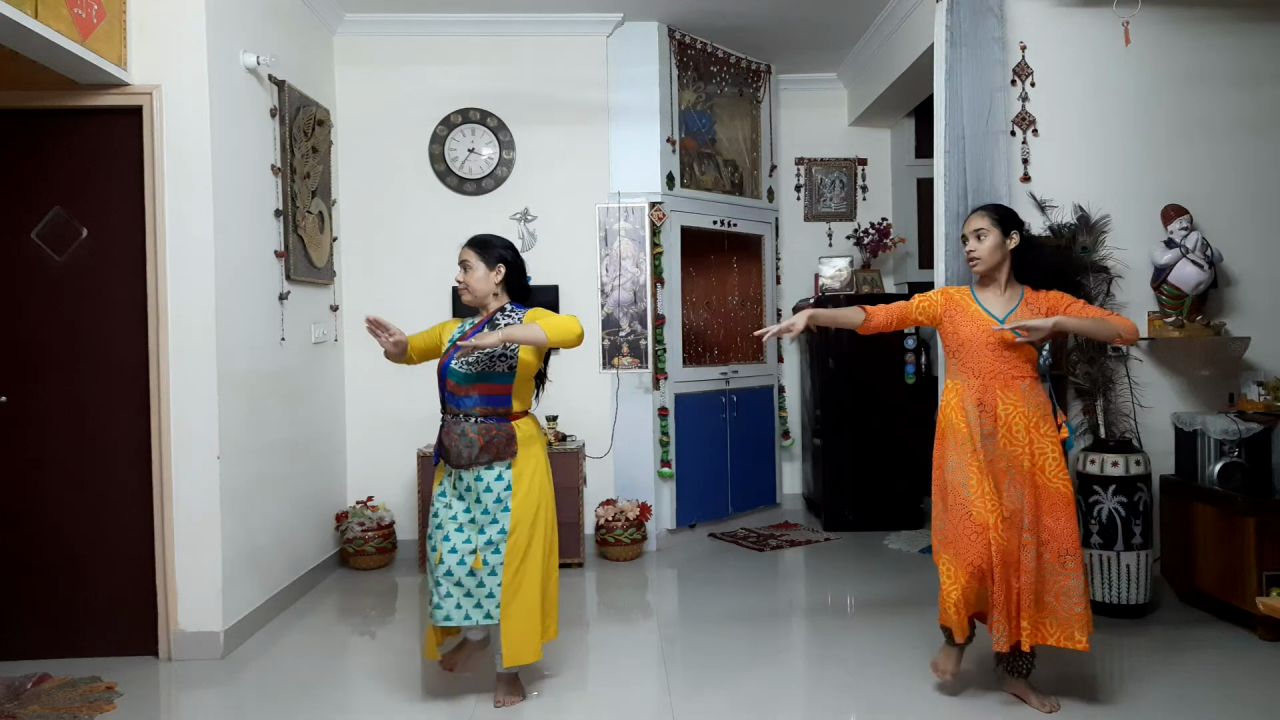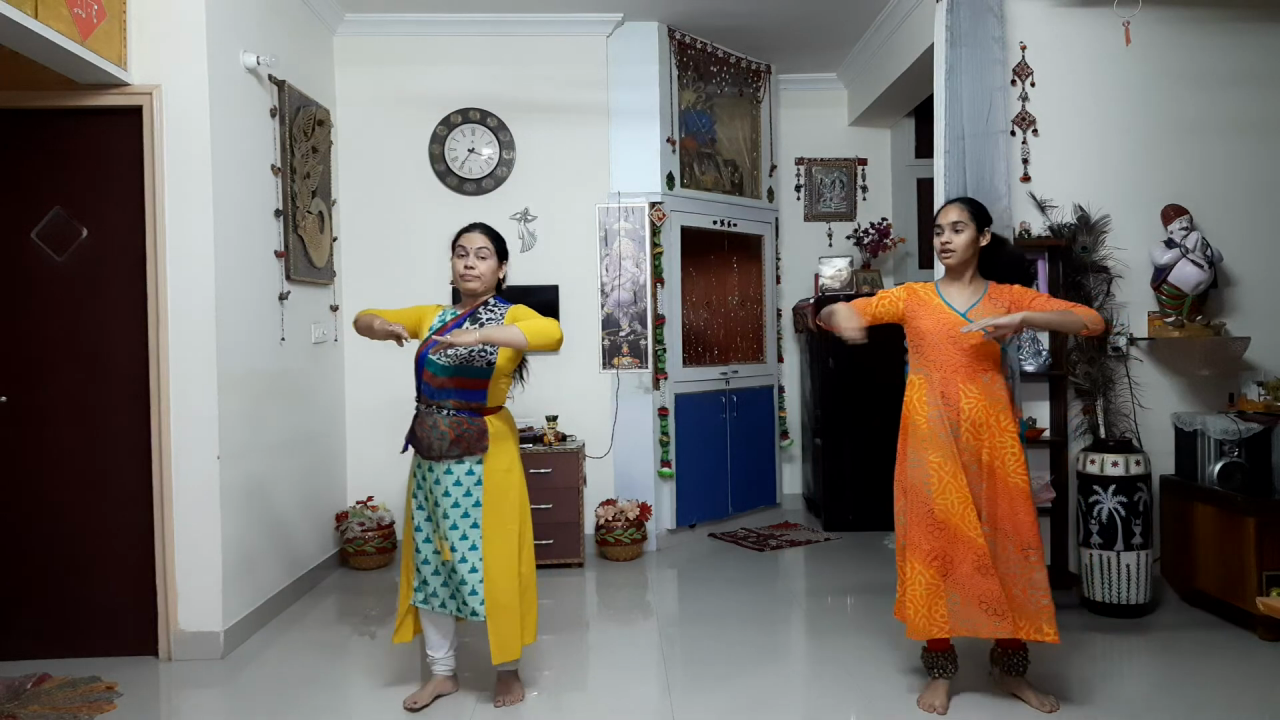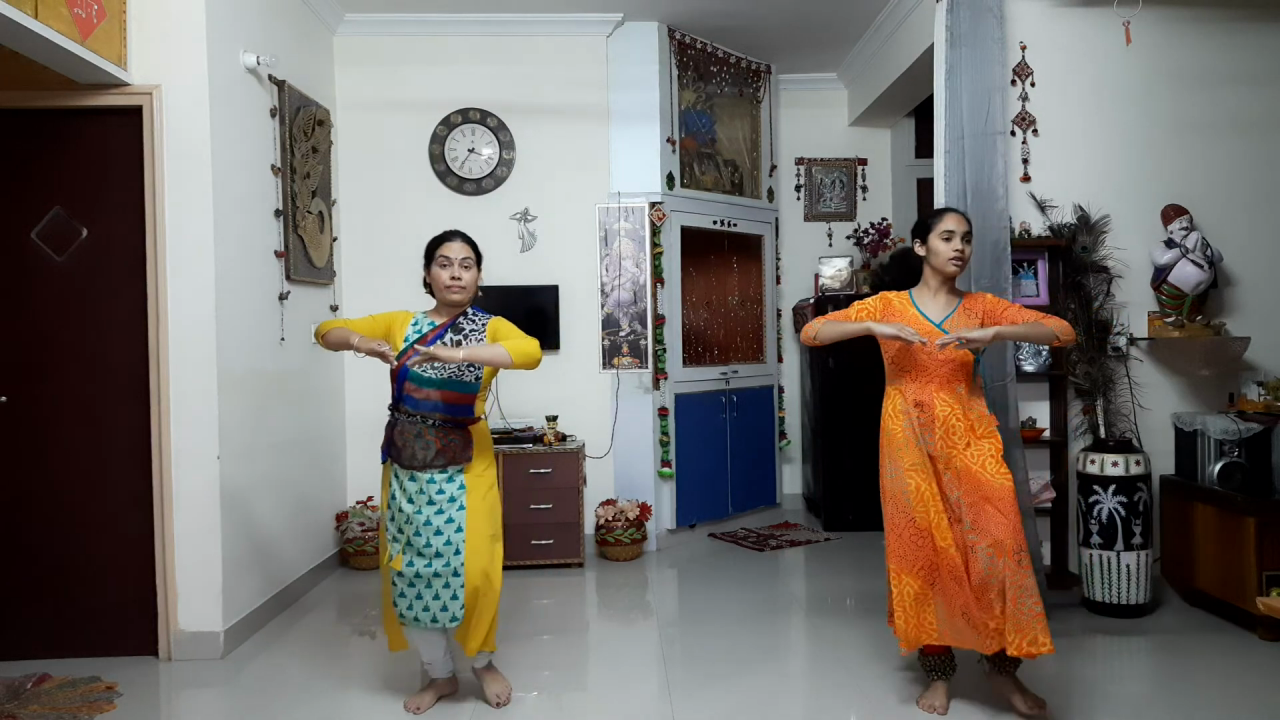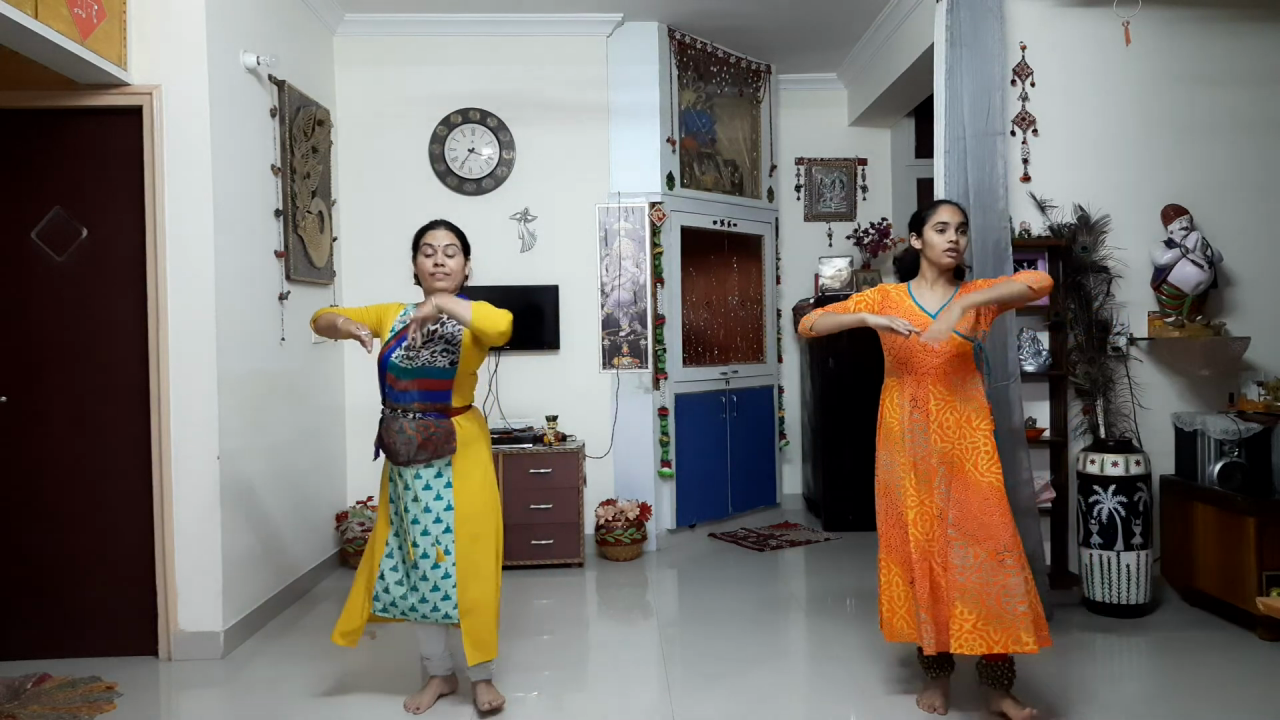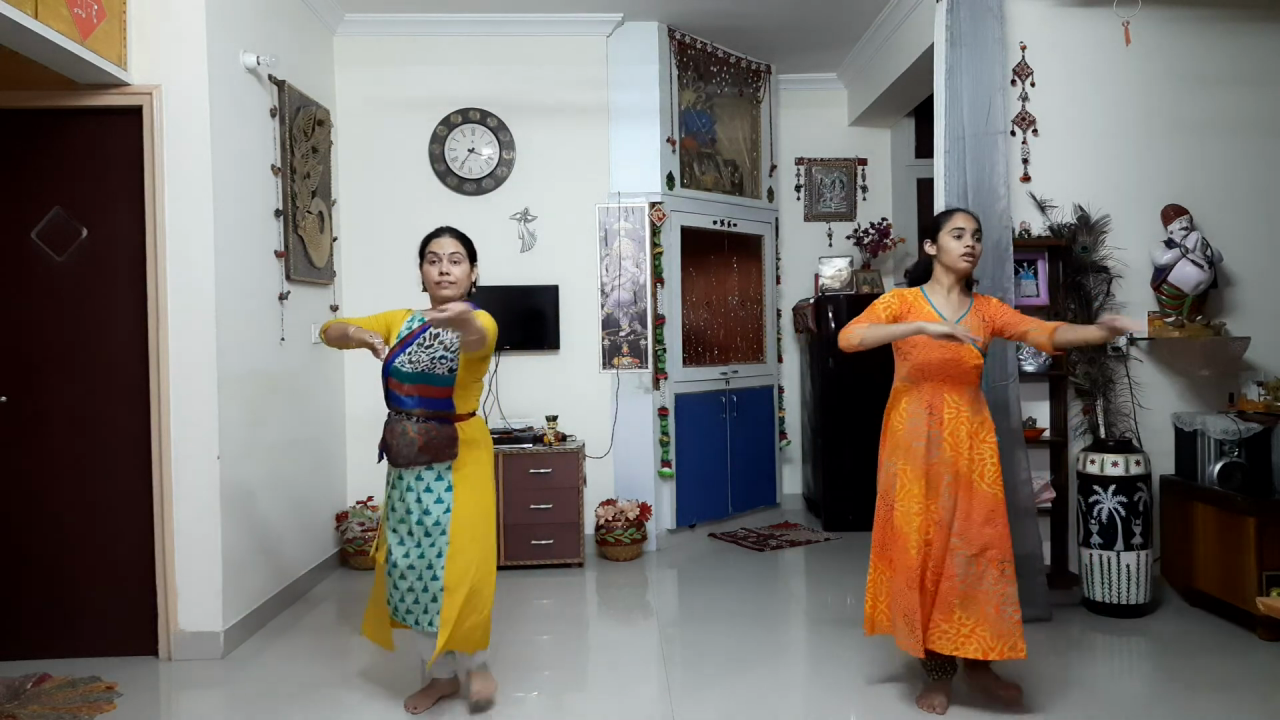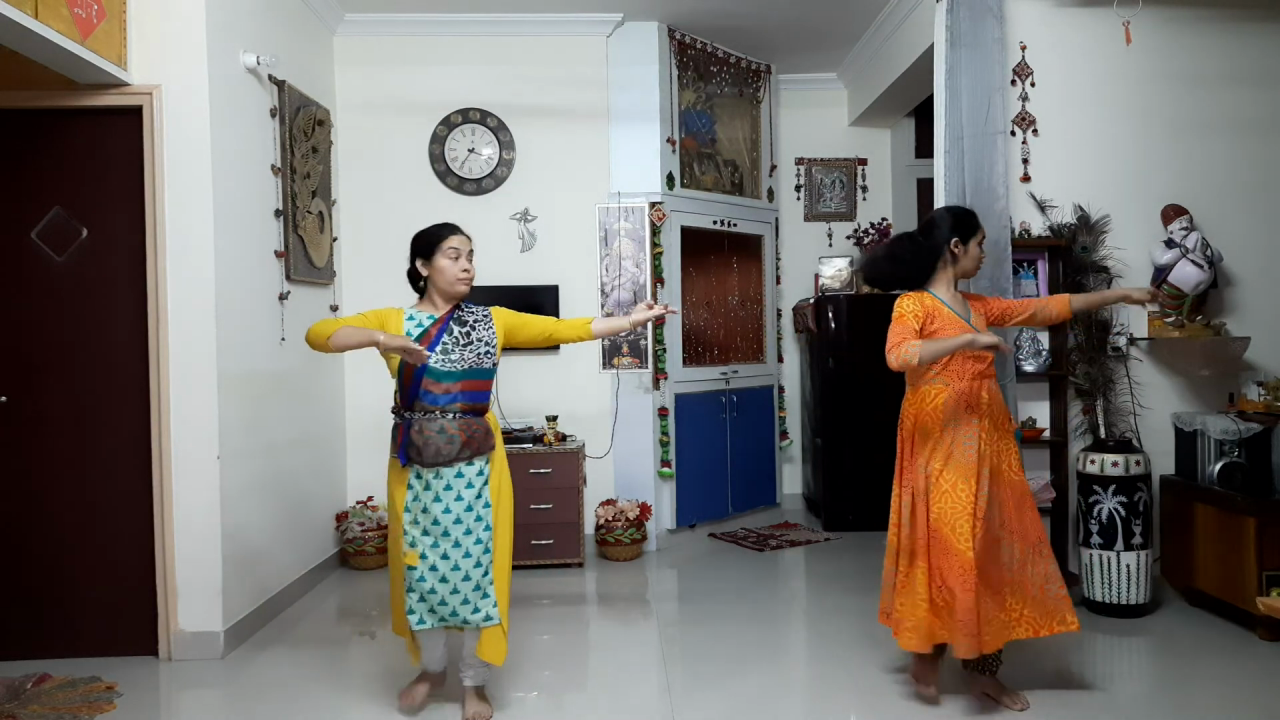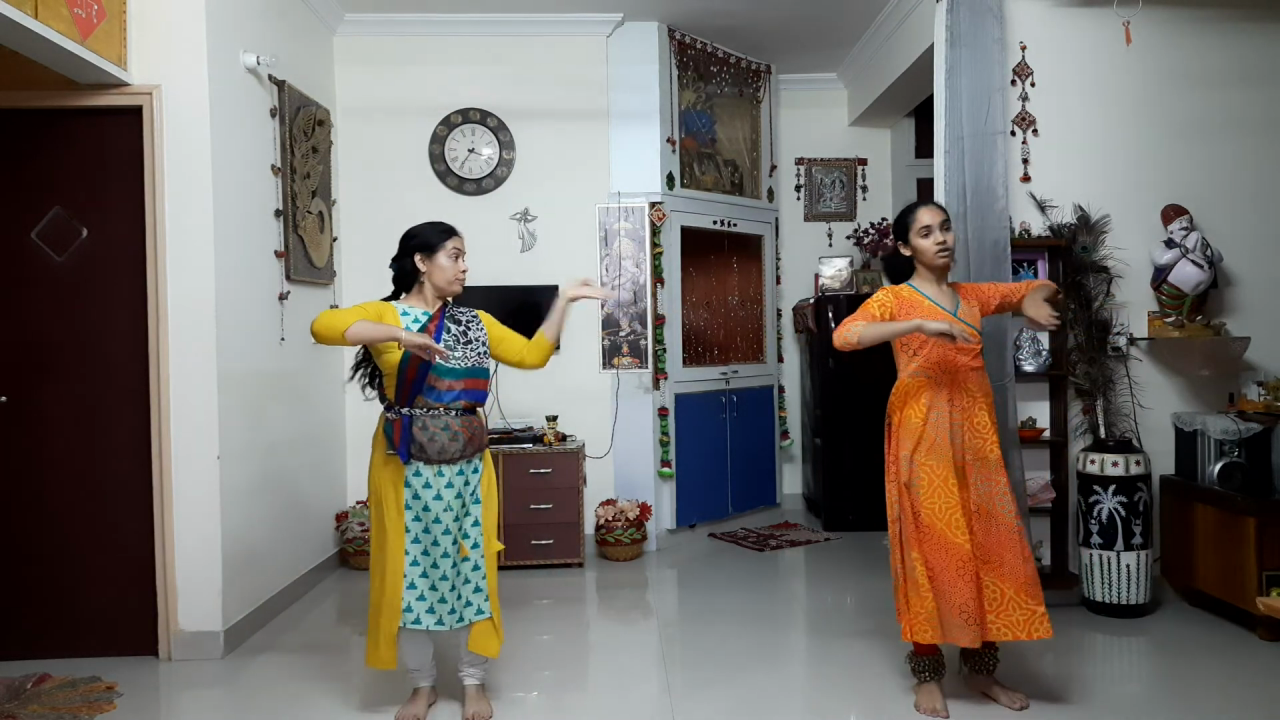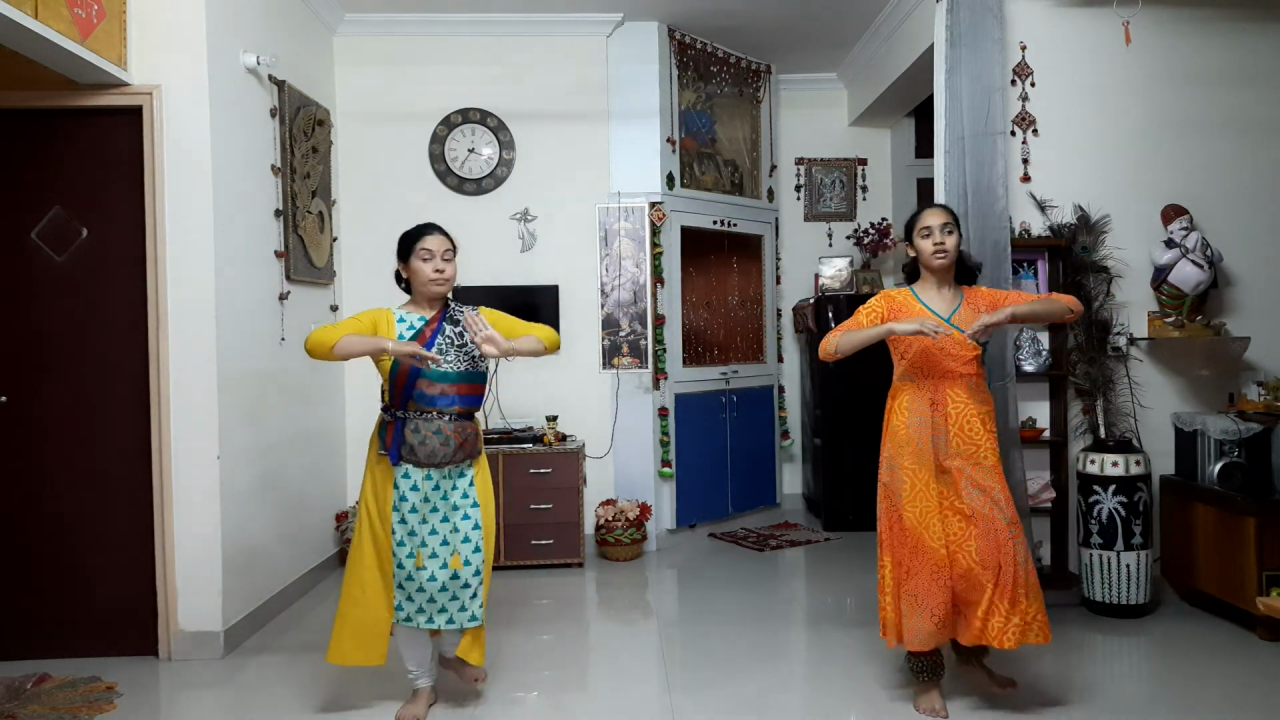
dt=0.4s
person 1, frame 1
left shoulder: (1047, 302)
right shoulder: (947, 301)
left elbow: (1127, 331)
right elbow: (876, 317)
left wrist: (1056, 324)
right wrist: (810, 315)
left hip: (1028, 439)
right hip: (966, 438)
left knee: (1037, 546)
right knee: (969, 548)
left ankle: (1014, 668)
right ankle: (954, 633)
person 1, frame 2
left shoulder: (1009, 297)
right shoulder: (911, 296)
left elbow: (1093, 323)
right elbow: (834, 313)
left wrist: (1022, 318)
right wrist: (843, 311)
left hip: (990, 433)
right hip: (929, 435)
left knee: (1006, 541)
right knee: (934, 543)
left ankle: (1009, 668)
right ankle: (940, 671)
person 1, frame 3
left shoulder: (981, 306)
right shoulder: (885, 305)
left elbow: (1062, 332)
right elbow: (811, 332)
left wrist: (991, 333)
right wrist: (873, 328)
left hip: (970, 441)
right hip: (908, 444)
left knee: (996, 548)
right knee: (922, 553)
left ankle: (1004, 668)
right ankle: (938, 673)
person 1, frame 4
left shoulder: (977, 295)
right shoulder: (885, 297)
left elbow: (1040, 284)
right elbow: (809, 325)
left wrist: (966, 300)
right wrist: (868, 319)
left hip: (966, 434)
right hip: (907, 438)
left knee: (983, 542)
right knee: (918, 545)
right ankle: (937, 671)
person 1, frame 5
left shoulder: (987, 309)
right shoulder: (901, 300)
left elbow: (1046, 334)
right elbow: (848, 338)
left wrist: (1103, 330)
right wrist: (919, 326)
left hip: (969, 439)
right hip: (913, 439)
left knee: (977, 544)
right knee: (918, 546)
left ankle: (978, 663)
right ankle: (938, 670)
person 1, frame 6
left shoulder: (978, 304)
right shoulder: (914, 305)
left elbow: (1044, 309)
right elbow: (898, 356)
left wrist: (1115, 296)
right wrist: (970, 340)
left hip: (988, 438)
right hip: (937, 442)
left knee: (997, 546)
right knee: (947, 550)
left ankle: (981, 668)
right ankle: (926, 647)
person 1, frame 7
left shoulder: (973, 295)
right shoulder: (894, 299)
left elbow: (1039, 286)
right elbow: (844, 336)
left wrist: (1035, 299)
right wrist: (919, 325)
left hip: (976, 434)
right hip: (923, 435)
left knee: (991, 544)
right knee: (932, 547)
left ankle: (981, 669)
right ankle: (927, 676)
person 1, frame 8
left shoulder: (985, 300)
right shoulder: (891, 302)
left elbow: (1070, 307)
right elbow: (829, 348)
left wrist: (1008, 313)
right wrist: (894, 328)
left hip: (972, 438)
right hip: (914, 439)
left knee: (991, 546)
right knee: (919, 551)
left ankle: (972, 645)
right ankle: (926, 676)
person 2, frame 1
left shoulder: (528, 321)
right shoulder: (454, 331)
left elbow: (572, 330)
right elbow: (405, 353)
left wrist: (501, 334)
right wrist: (391, 341)
left hip: (511, 463)
right hip: (458, 465)
left knee: (509, 564)
right knee: (450, 560)
left ankle: (508, 669)
right ankle: (474, 632)
person 2, frame 2
left shoulder: (510, 316)
right shoulder: (431, 316)
left elbow: (552, 334)
right elbow: (364, 320)
left wrist: (479, 335)
right wrist: (382, 326)
left hip: (484, 457)
right hip: (431, 458)
left knee: (491, 560)
right knee: (430, 561)
left ankle: (507, 670)
right ankle: (441, 672)
person 2, frame 3
left shoulder: (491, 327)
right shoulder: (400, 323)
left elbow: (531, 353)
right elbow: (326, 331)
left wrist: (464, 353)
right wrist: (361, 342)
left hip: (463, 468)
right hip: (407, 469)
left knee: (472, 568)
right knee: (412, 570)
left ankle: (486, 666)
right ankle: (439, 675)
person 2, frame 4
left shoulder: (473, 313)
right shoulder: (394, 314)
left elbow: (504, 326)
right elbow: (320, 319)
left wrist: (444, 303)
right wrist: (346, 324)
left hip: (457, 458)
right hip: (405, 463)
left knee: (466, 564)
right knee: (412, 565)
left ankle: (481, 675)
right ankle: (440, 673)
person 2, frame 5
left shoulder: (469, 322)
right shoulder: (406, 321)
left elbow: (482, 339)
right elbow: (330, 330)
left wrist: (462, 319)
right wrist: (353, 332)
left hip: (459, 461)
right hip: (407, 465)
left knee: (457, 569)
right knee: (408, 568)
left ankle: (475, 662)
right ankle: (439, 673)
person 2, frame 6
left shoulder: (492, 321)
right shoulder: (391, 320)
left elbow: (564, 329)
right elbow: (318, 335)
left wrist: (631, 321)
right wrist: (383, 340)
left hip: (476, 465)
right hip: (416, 466)
left knee: (478, 566)
right knee: (419, 567)
right ankle: (431, 666)
person 2, frame 7
left shoulder: (475, 321)
right shoulder: (385, 315)
left elbow: (533, 355)
right elbow: (324, 327)
left wrist: (565, 302)
right wrist: (400, 338)
left hip: (466, 462)
right hip: (406, 463)
left knee: (470, 563)
right knee: (413, 567)
person 2, frame 8
left shoulder: (479, 320)
right shoulder: (382, 321)
left elbow: (549, 338)
right elbow: (317, 342)
left wrist: (505, 347)
right wrist: (389, 346)
left hip: (461, 466)
right hip: (401, 466)
left knee: (466, 567)
right knee: (406, 571)
left ankle: (455, 651)
